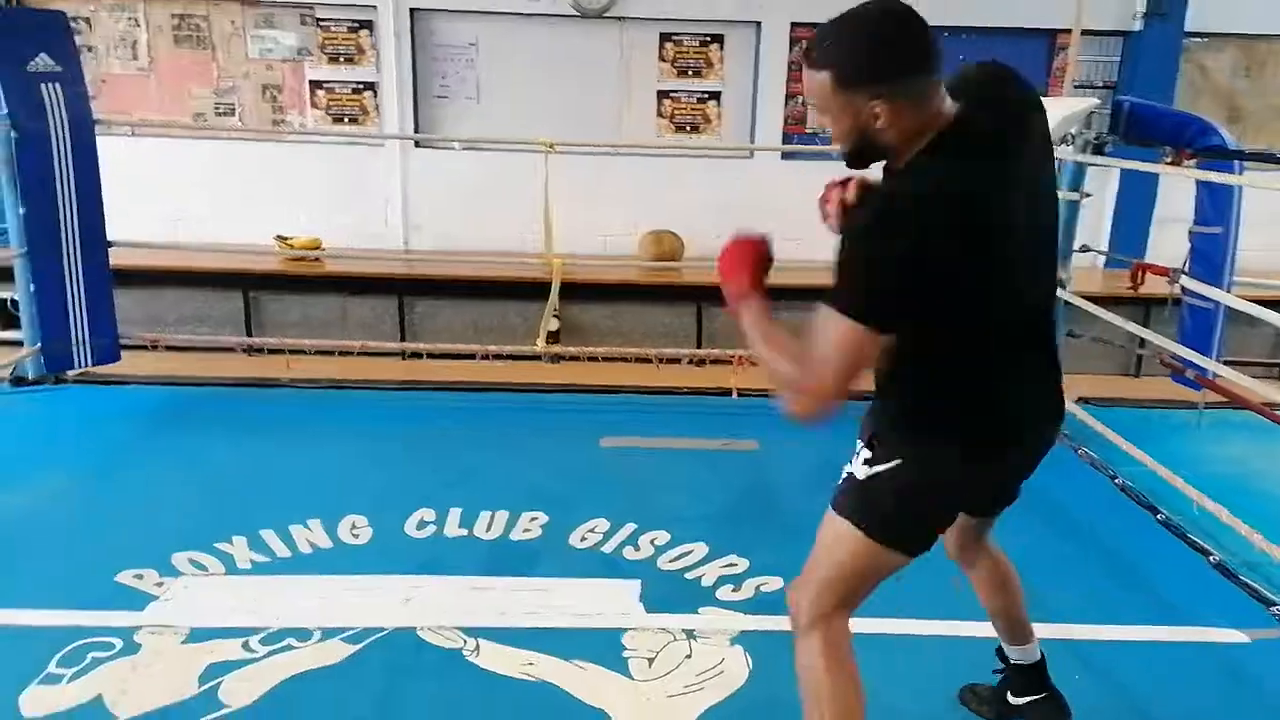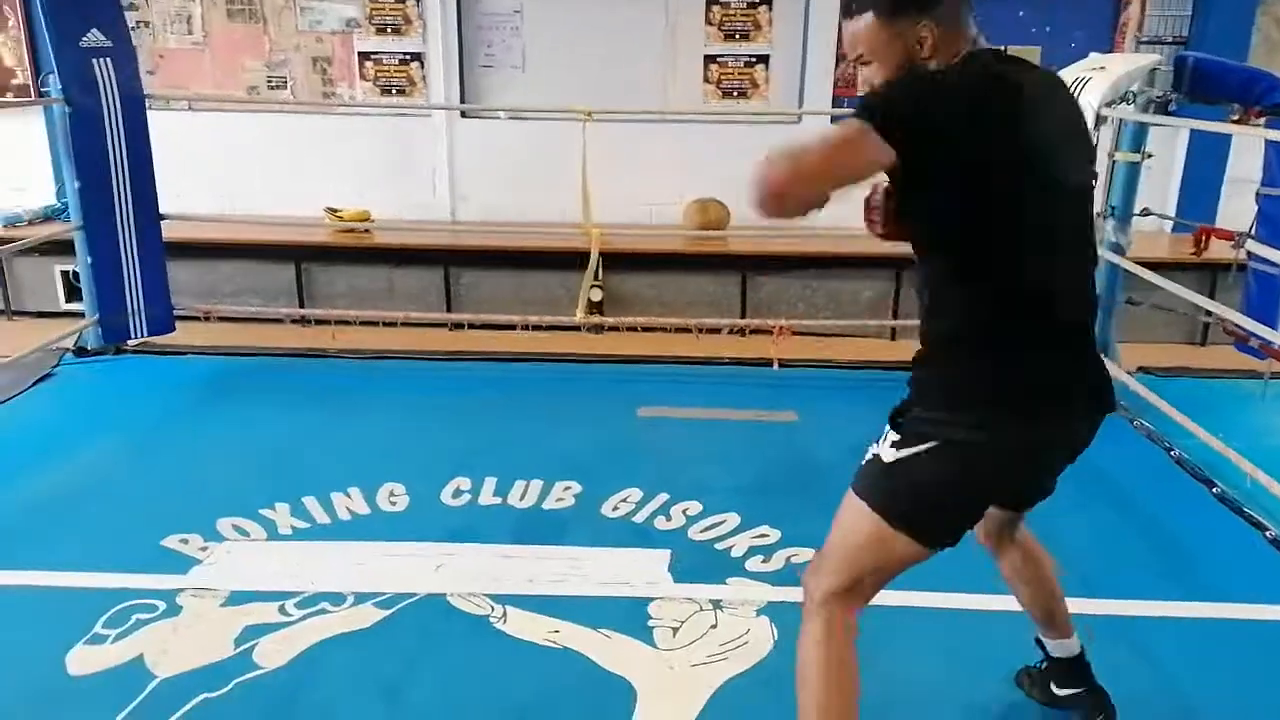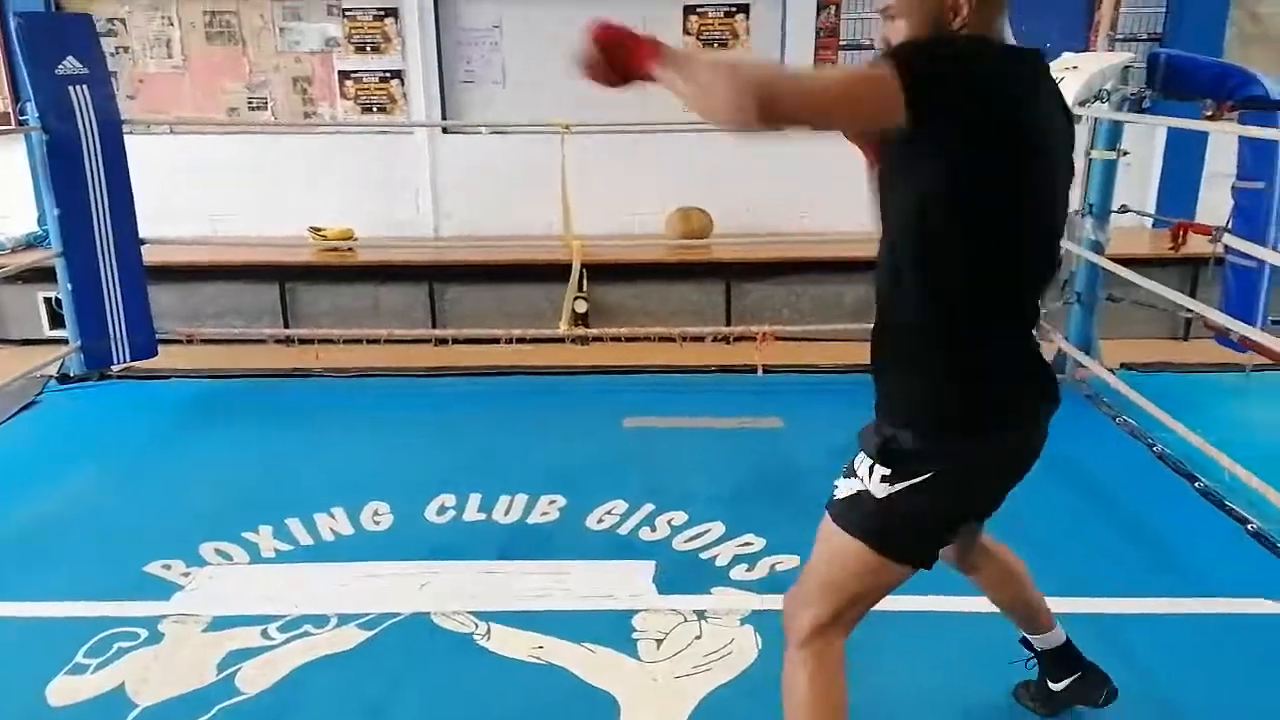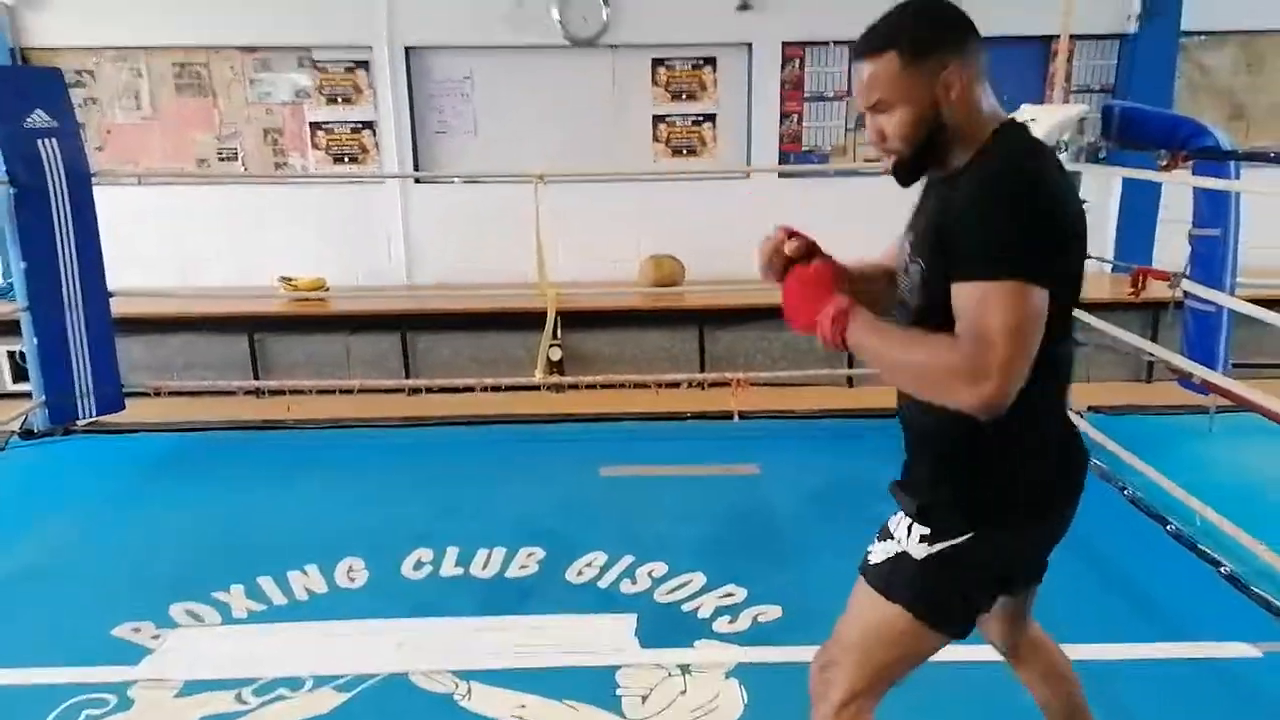
dt=0.4s
person 1, frame 1
left shoulder: (897, 226)
right shoulder: (996, 94)
left elbow: (809, 394)
left wrist: (743, 291)
left hip: (951, 433)
right hip: (1030, 415)
left knee: (814, 614)
right knee: (967, 539)
person 1, frame 2
left shoulder: (947, 98)
right shoulder: (1036, 91)
left elbow: (777, 193)
left wrist: (810, 170)
right wrist: (913, 209)
left hip: (975, 410)
right hip: (1064, 400)
left knee: (825, 599)
right knee: (1000, 531)
person 1, frame 3
left shoulder: (971, 75)
right shoulder: (1016, 87)
left elbow: (770, 102)
left hip: (946, 425)
right hip: (995, 400)
left knee: (811, 624)
right knee: (961, 542)
person 1, frame 4
left shoulder: (1006, 186)
right shoulder: (961, 176)
left elbow: (982, 380)
right elbow: (906, 293)
left wrist: (838, 319)
right wrist: (821, 268)
left hip: (988, 488)
right hip: (998, 472)
right knee: (1009, 629)
